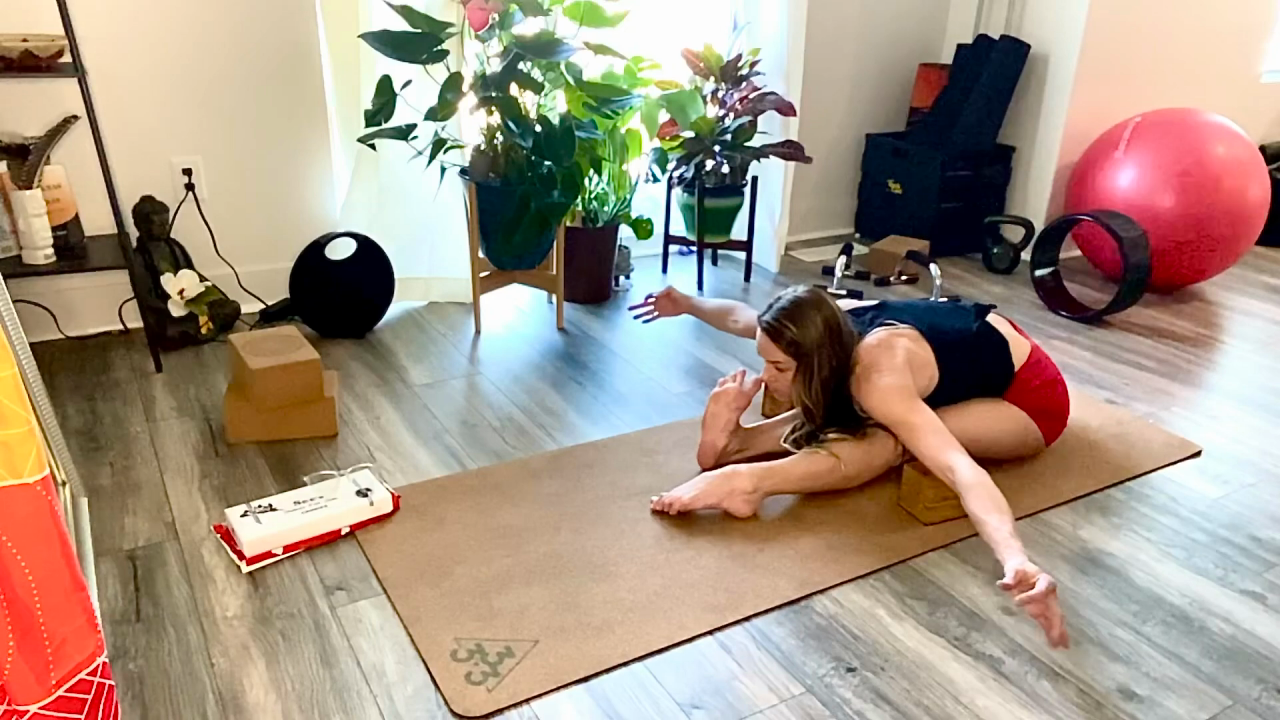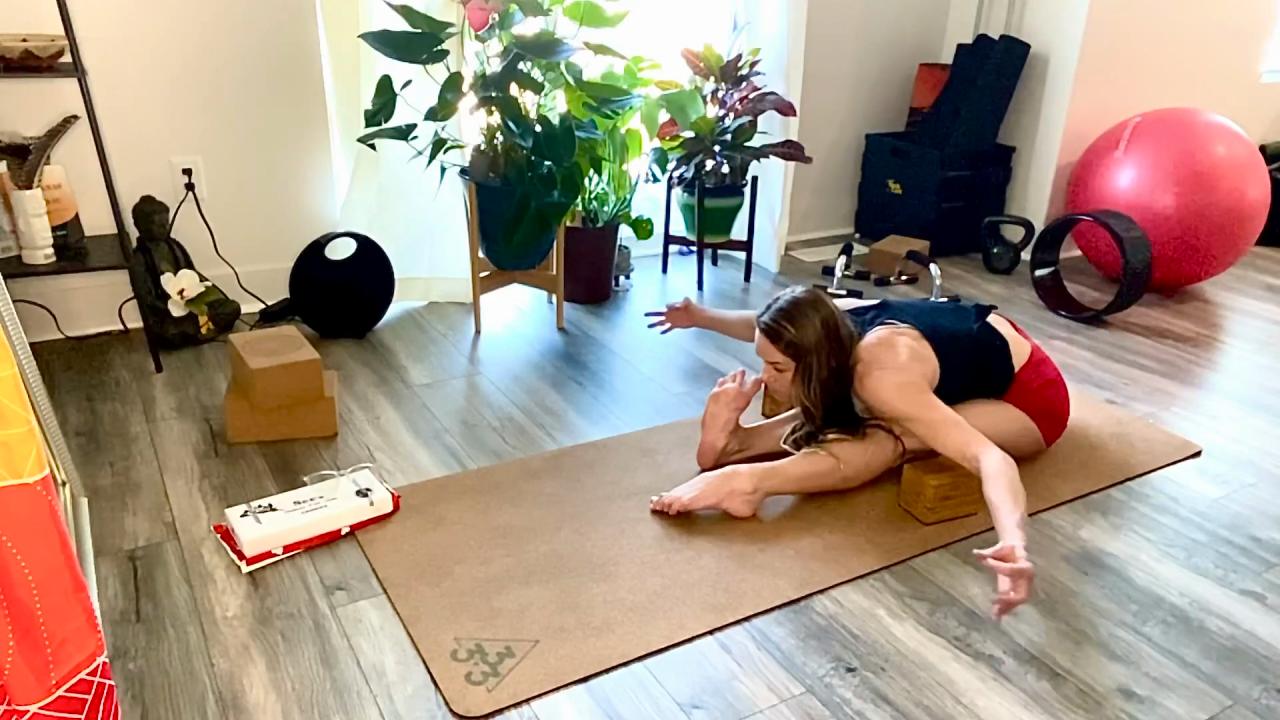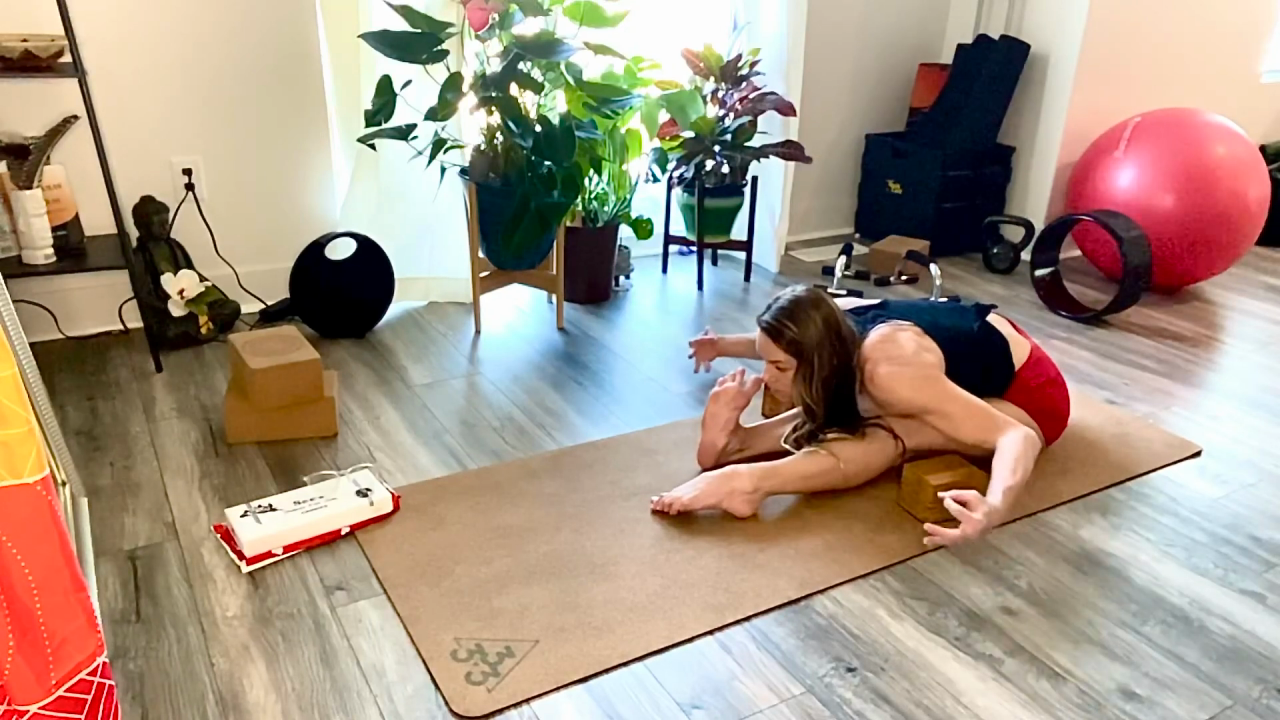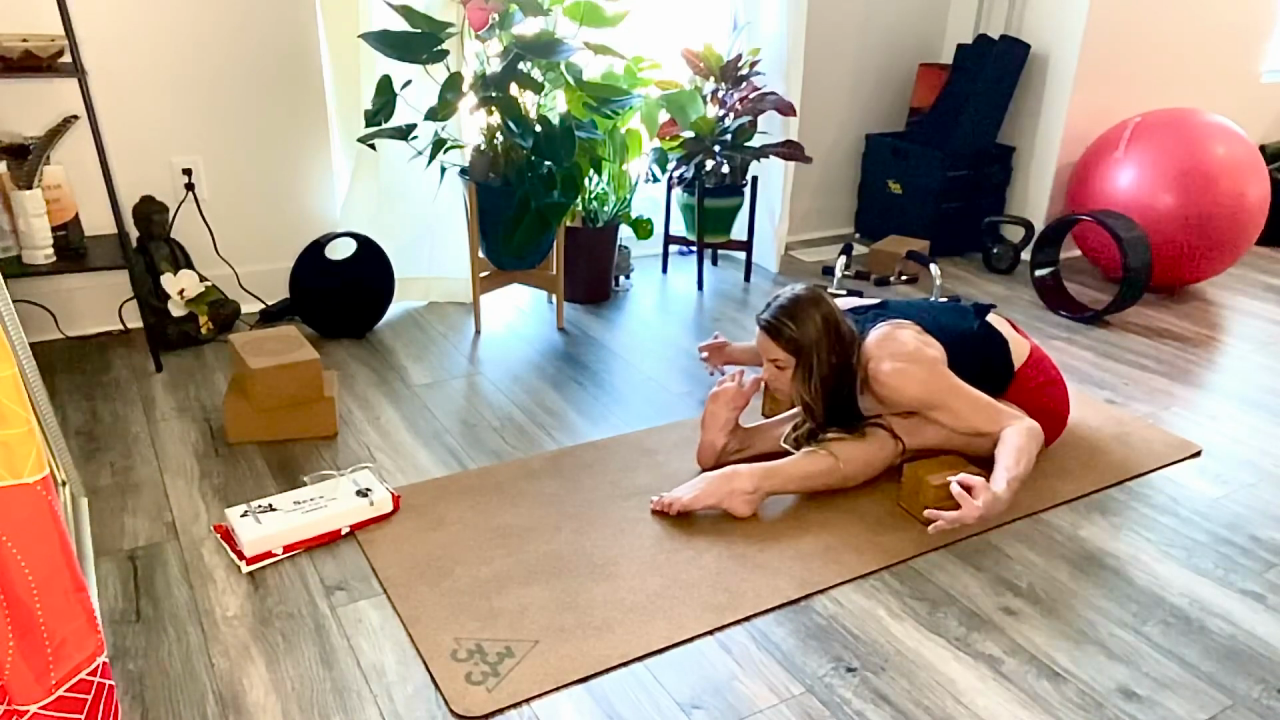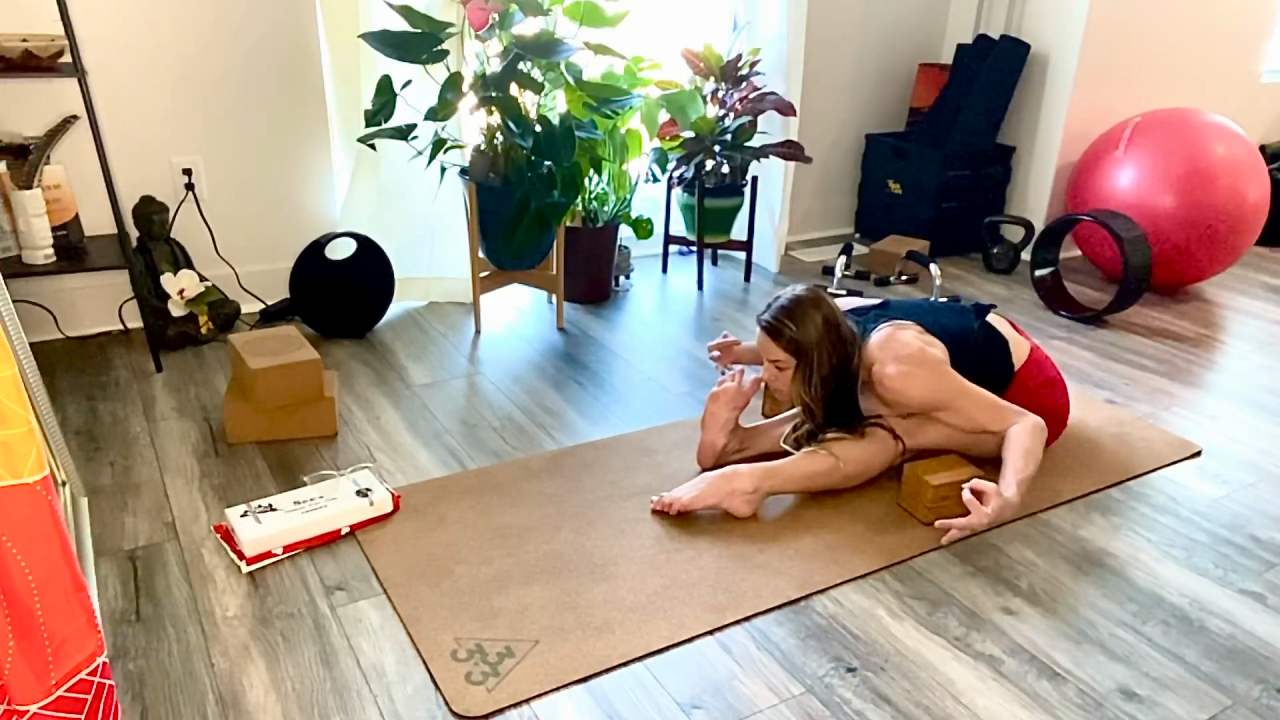
dt=0.7s
person 1, frame 1
left shoulder: (875, 378)
right shoulder: (829, 328)
left elbow: (962, 469)
right elbow: (741, 315)
left wrist: (1016, 560)
right wrist: (685, 304)
left hip: (1029, 395)
left knee: (893, 441)
person 1, frame 2
left shoulder: (879, 376)
right shoulder: (829, 326)
left elbow: (992, 459)
right elbow: (775, 334)
left wrist: (1014, 544)
right wrist: (703, 318)
left hip: (1030, 395)
left knee: (893, 438)
person 1, frame 3
left shoulder: (888, 372)
right shoulder: (835, 324)
left elbow: (1017, 437)
left wrist: (993, 508)
right wrist: (724, 346)
left hip: (1031, 396)
left knee: (897, 435)
person 1, frame 4
left shoulder: (890, 370)
right shoulder: (834, 324)
left elbow: (1022, 428)
left wrist: (997, 494)
right wrist: (736, 353)
left hip: (1030, 395)
left knee: (894, 433)
person 1, frame 5
left shoulder: (894, 370)
right shoulder: (833, 325)
left elbow: (1026, 424)
right elbow: (795, 350)
left wrist: (1007, 498)
right wrist: (745, 354)
left hip: (1030, 394)
left knee: (893, 432)
